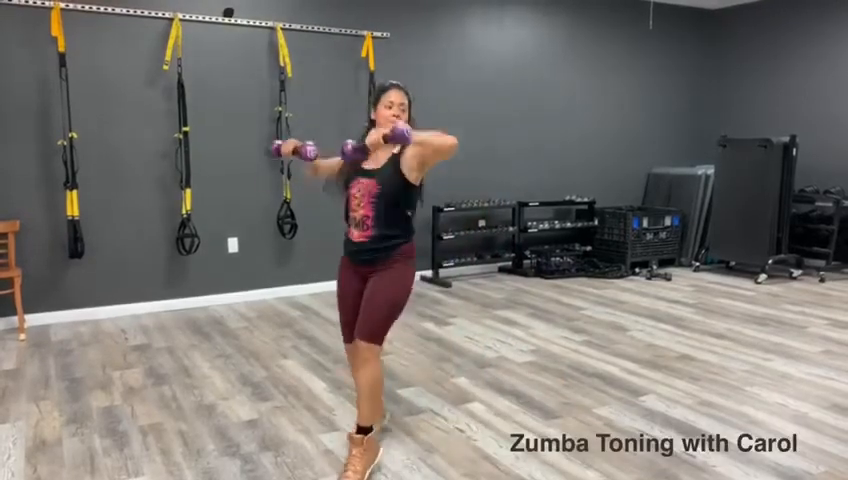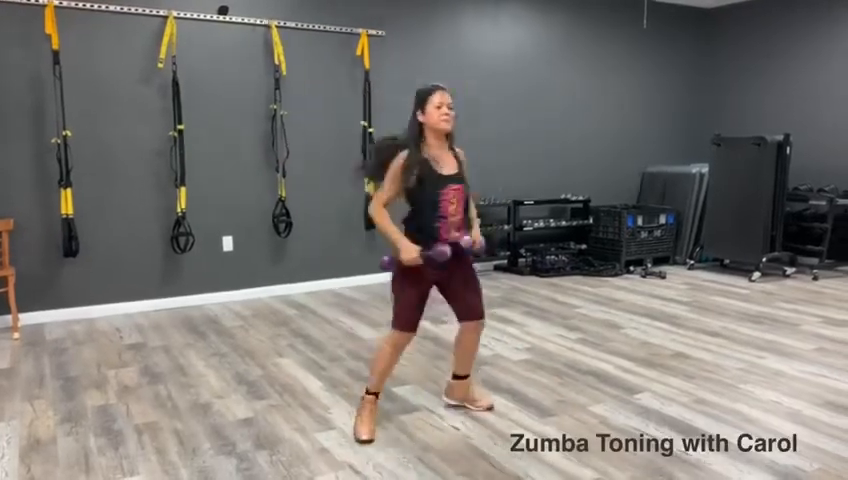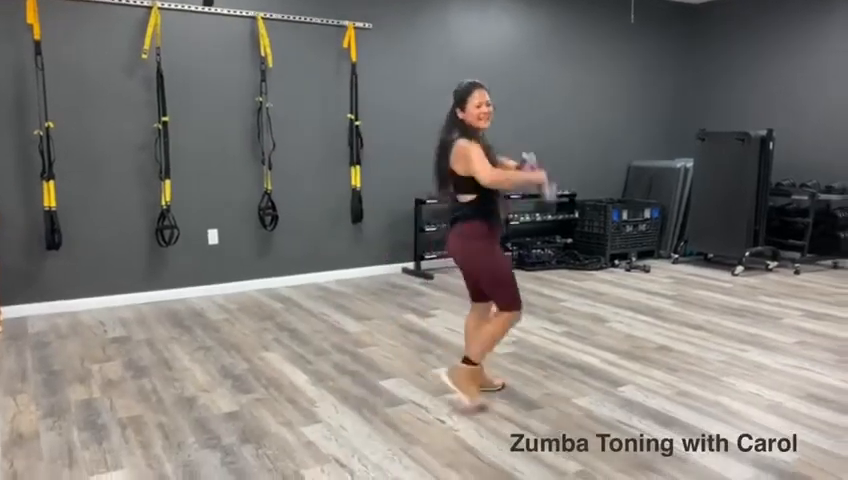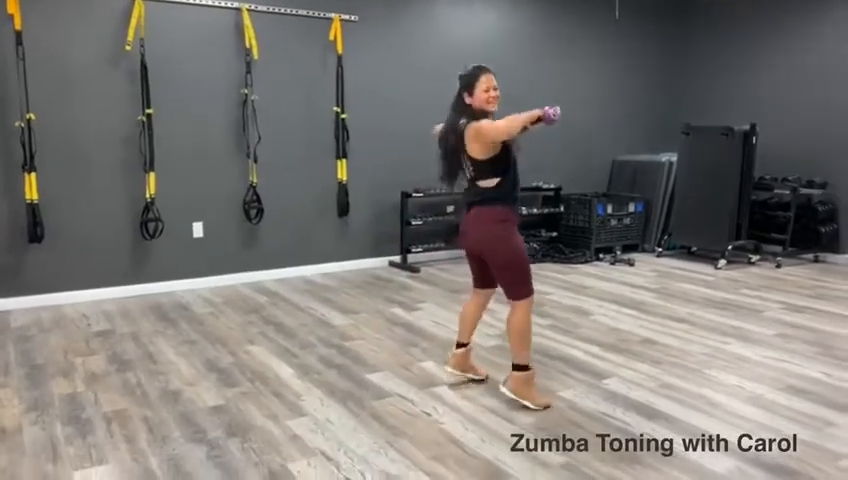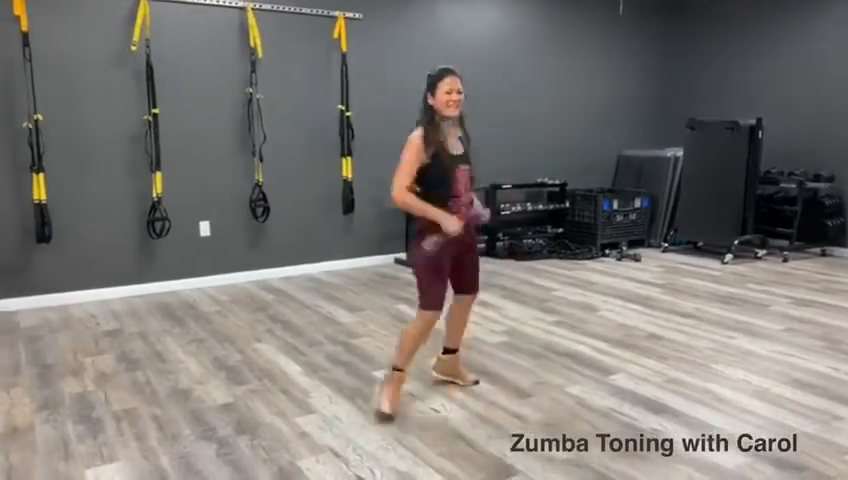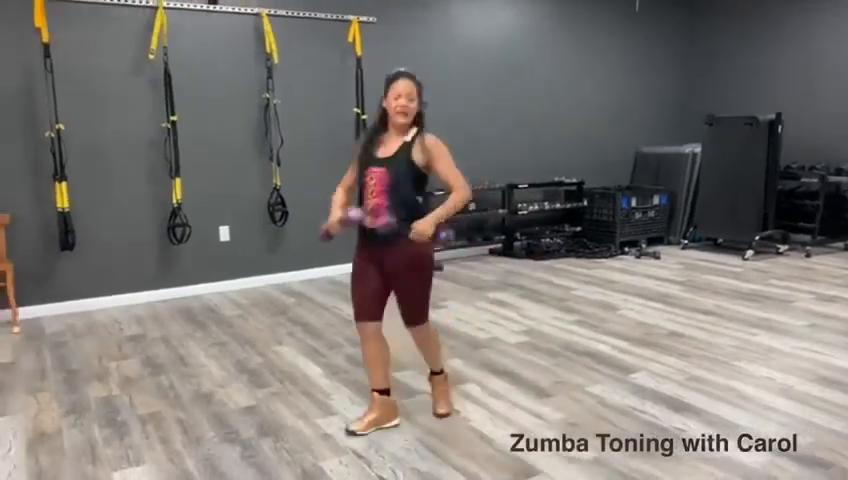
dt=0.5s
person 1, frame 1
left shoulder: (409, 153)
right shoulder: (356, 154)
left elbow: (449, 144)
right elbow: (323, 169)
left wrist: (394, 137)
right wrist: (298, 151)
left hip: (393, 263)
right hip: (354, 262)
left knee: (369, 346)
right knee: (353, 345)
left ankle: (363, 446)
right ankle: (371, 409)
person 1, frame 2
left shoulder: (457, 156)
right shoulder: (407, 159)
right elbow: (377, 207)
left wrist: (475, 229)
right wrist: (402, 244)
left hip: (455, 257)
right hip: (417, 260)
left knee: (474, 321)
right knee: (402, 334)
left ankle: (459, 387)
right ankle: (368, 404)
person 1, frame 3
left shoulder: (462, 143)
right shoulder: (466, 146)
left elbow: (495, 164)
right elbow: (492, 178)
left wrist: (515, 166)
right wrist: (532, 176)
left hip: (465, 236)
right hip: (475, 238)
left knee: (483, 304)
right knee: (510, 309)
left ankle: (473, 373)
right ankle: (461, 369)
person 1, frame 4
left shoulder: (460, 128)
right shoulder: (480, 129)
left elbow: (439, 131)
right elbow: (506, 129)
right wrist: (533, 114)
left hip: (474, 221)
right hip: (495, 222)
left knee: (483, 289)
right knee: (522, 298)
left ankle: (460, 357)
right ankle: (520, 379)
person 1, frame 5
left shoulder: (461, 135)
right shoulder: (420, 139)
right elbow: (399, 191)
left wrist: (475, 203)
right wrist: (442, 217)
left hip: (461, 231)
right hip: (432, 236)
left knee: (467, 295)
right knee: (429, 311)
left ankle: (448, 362)
right ankle: (393, 380)
person 1, frame 6
left shoulder: (426, 144)
right shoulder: (369, 143)
left elbow: (462, 191)
right elbow: (345, 186)
left wrist: (432, 221)
right wrist: (337, 212)
left hip: (408, 248)
right hip: (369, 246)
left knee: (417, 323)
right knee: (367, 325)
left ankle: (439, 380)
right ankle: (383, 405)
